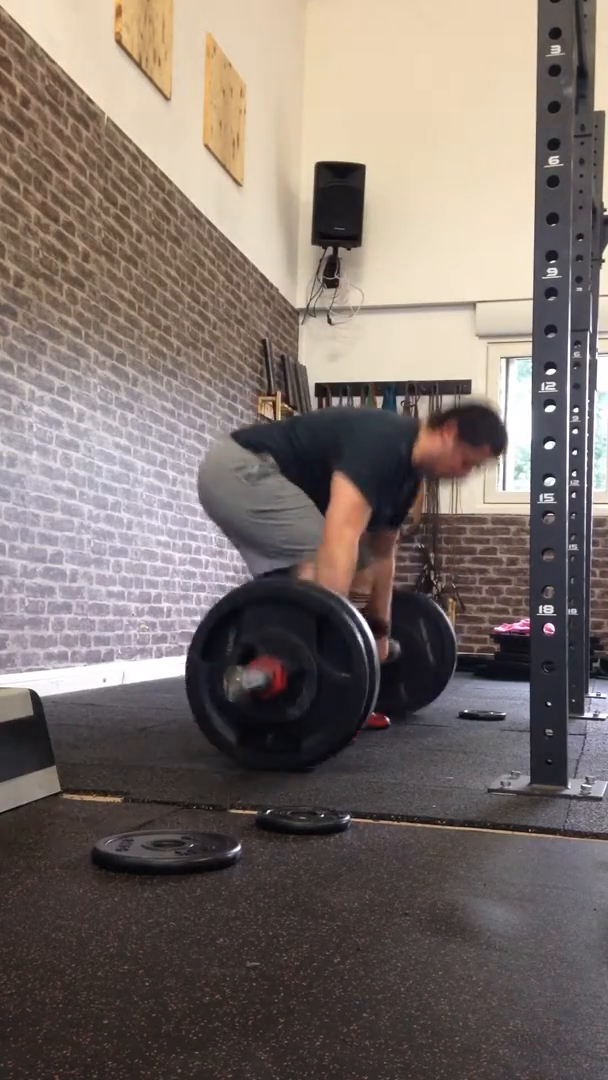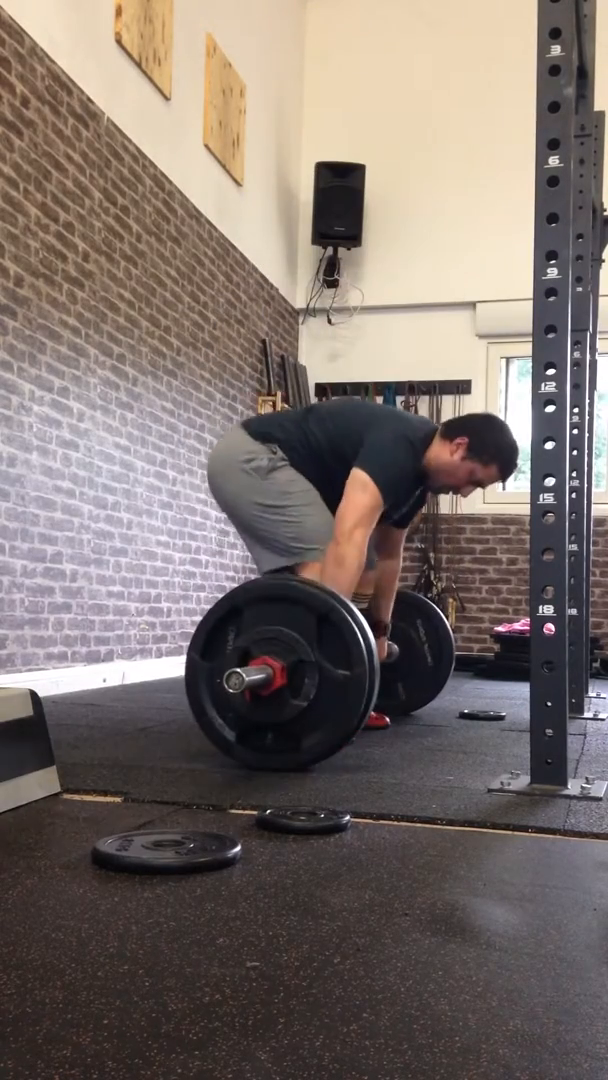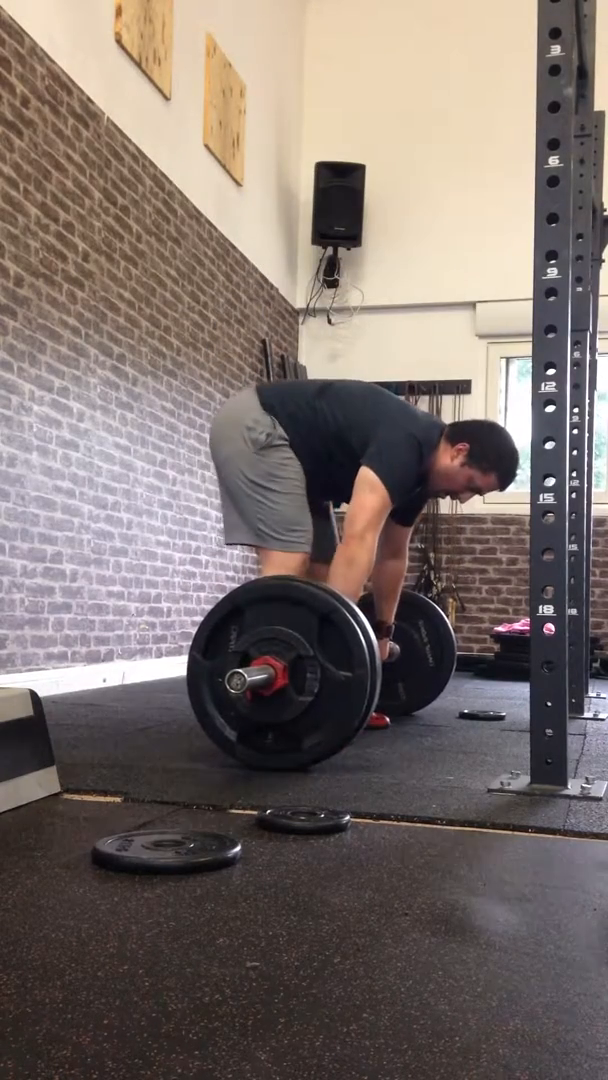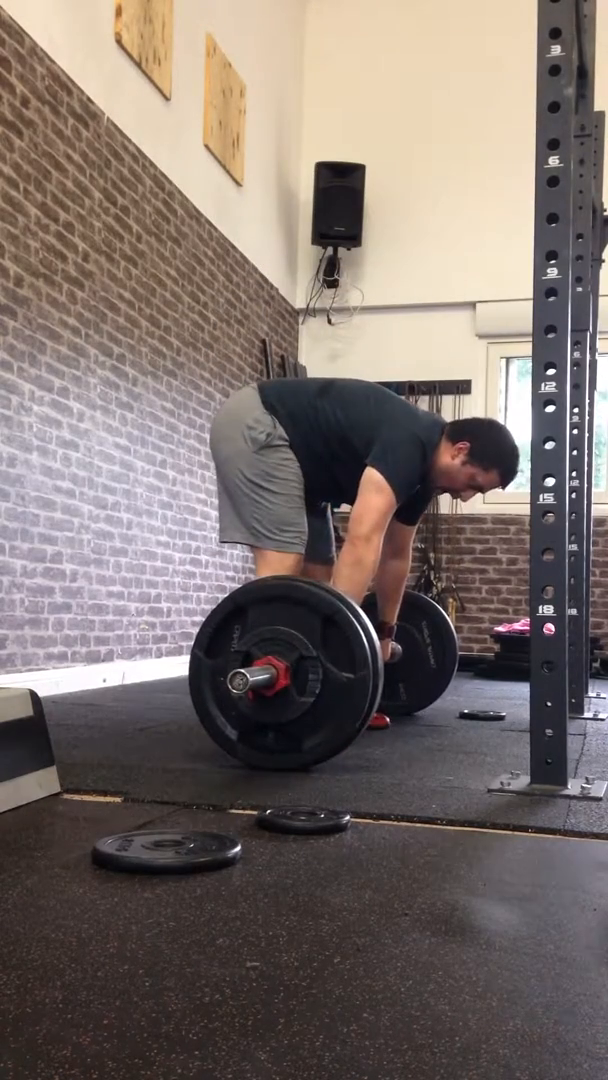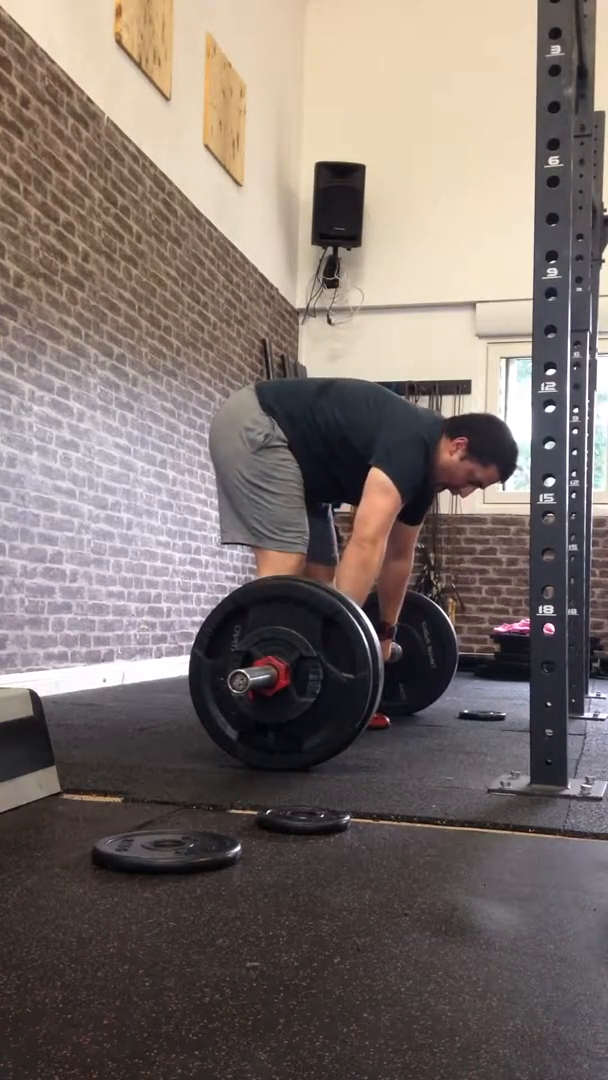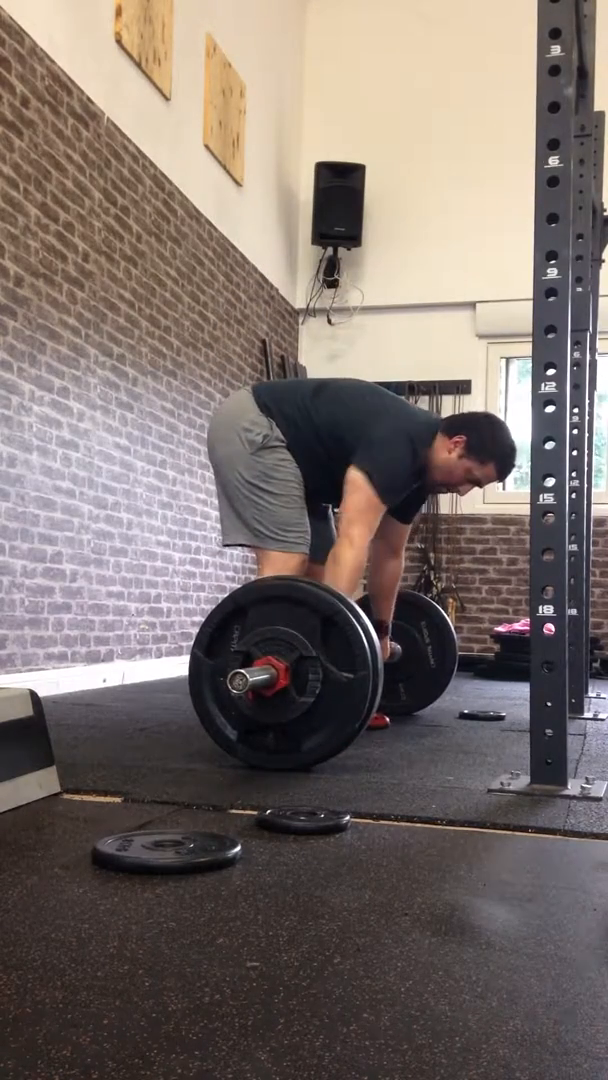
dt=0.3s
person 1, frame 1
left shoulder: (406, 473)
right shoulder: (383, 447)
left elbow: (383, 555)
right elbow: (339, 541)
left wrist: (380, 629)
left hip: (262, 476)
right hip: (237, 467)
left knee: (362, 573)
right knee: (320, 564)
person 1, frame 2
left shoulder: (417, 475)
right shoulder: (400, 446)
left elbow: (389, 555)
right elbow: (350, 537)
left wrist: (380, 630)
left hip: (267, 467)
right hip: (250, 459)
left knee: (364, 572)
right knee: (328, 565)
person 1, frame 3
left shoulder: (418, 469)
right shoulder: (405, 444)
left elbow: (392, 555)
right elbow: (358, 538)
left wrist: (382, 632)
left hip: (283, 442)
right hip: (254, 426)
left knee: (320, 572)
right knee: (289, 562)
person 1, frame 4
left shoulder: (424, 472)
right shoulder: (409, 448)
left elbow: (396, 561)
right elbow: (364, 540)
left wrist: (385, 634)
right hip: (254, 427)
left knee: (317, 574)
right knee: (285, 566)
person 1, frame 5
left shoulder: (423, 470)
right shoulder: (410, 443)
left elbow: (398, 555)
right elbow: (367, 541)
left wrist: (386, 633)
right hip: (253, 426)
left knee: (319, 574)
right knee: (285, 564)
person 1, frame 6
left shoulder: (418, 470)
right shoulder: (399, 441)
left elbow: (389, 554)
right elbow: (352, 540)
left wrist: (381, 632)
right hip: (252, 426)
left knee: (319, 572)
right knee: (287, 563)
